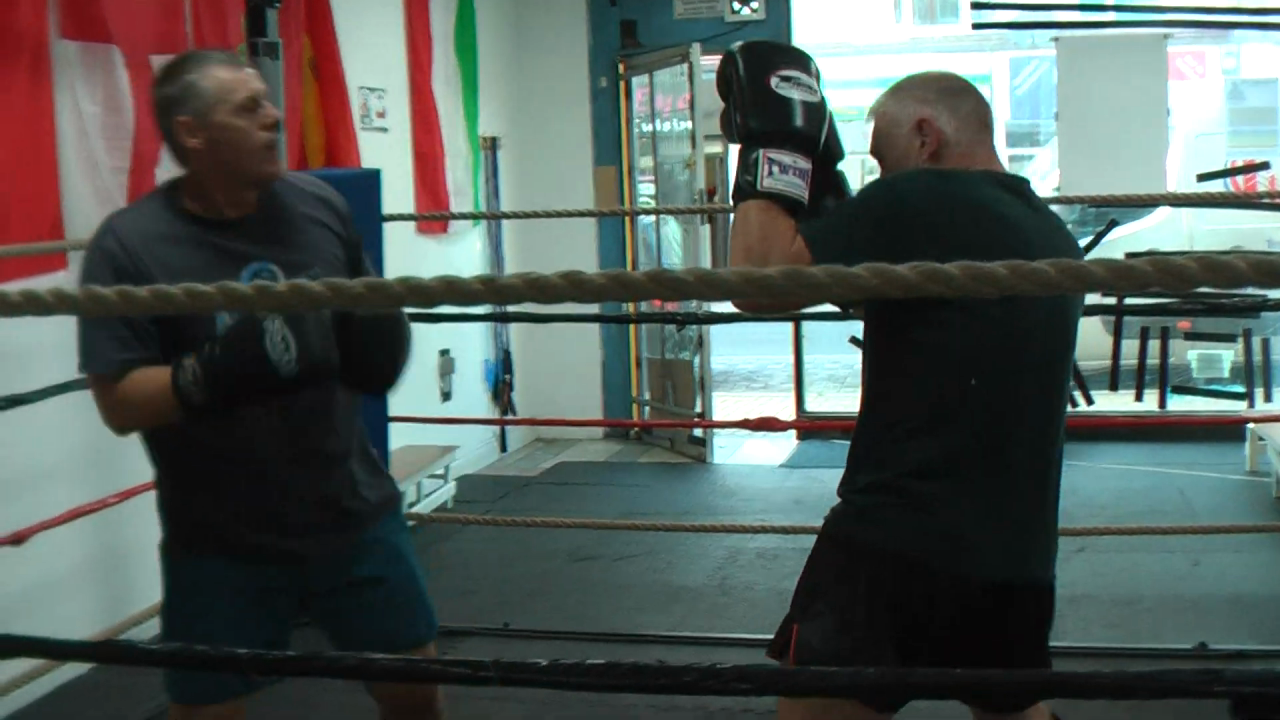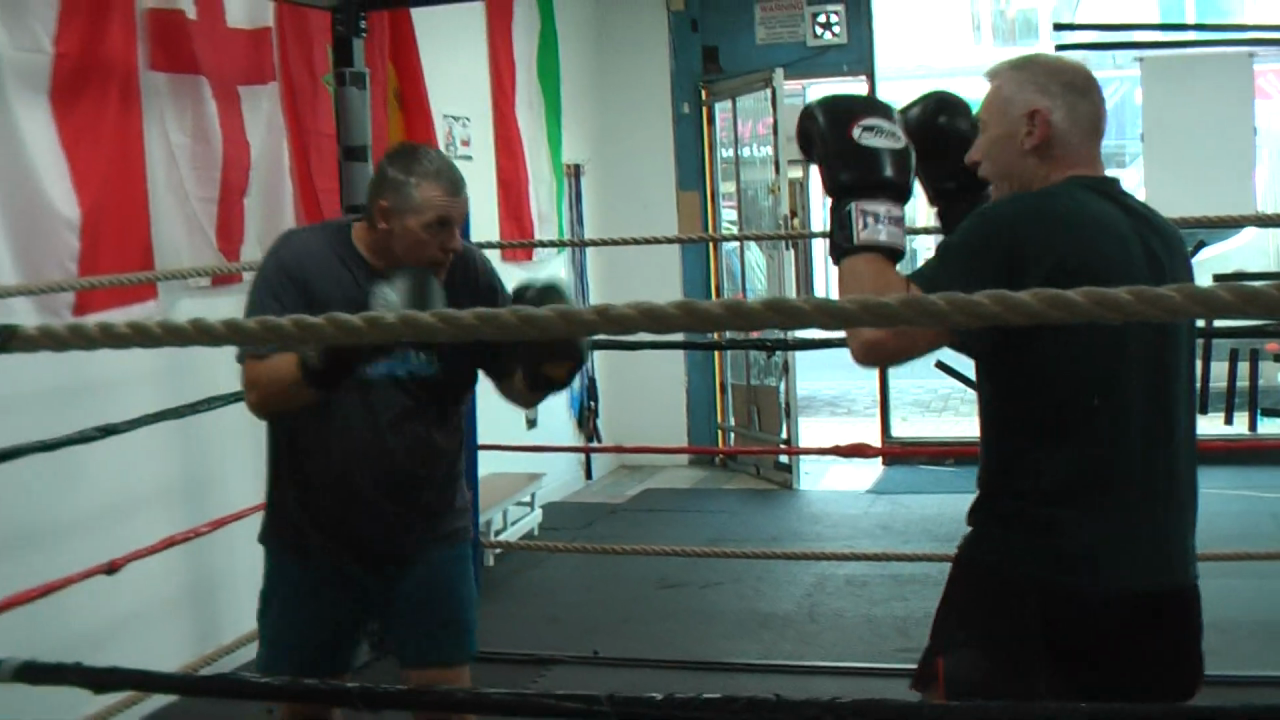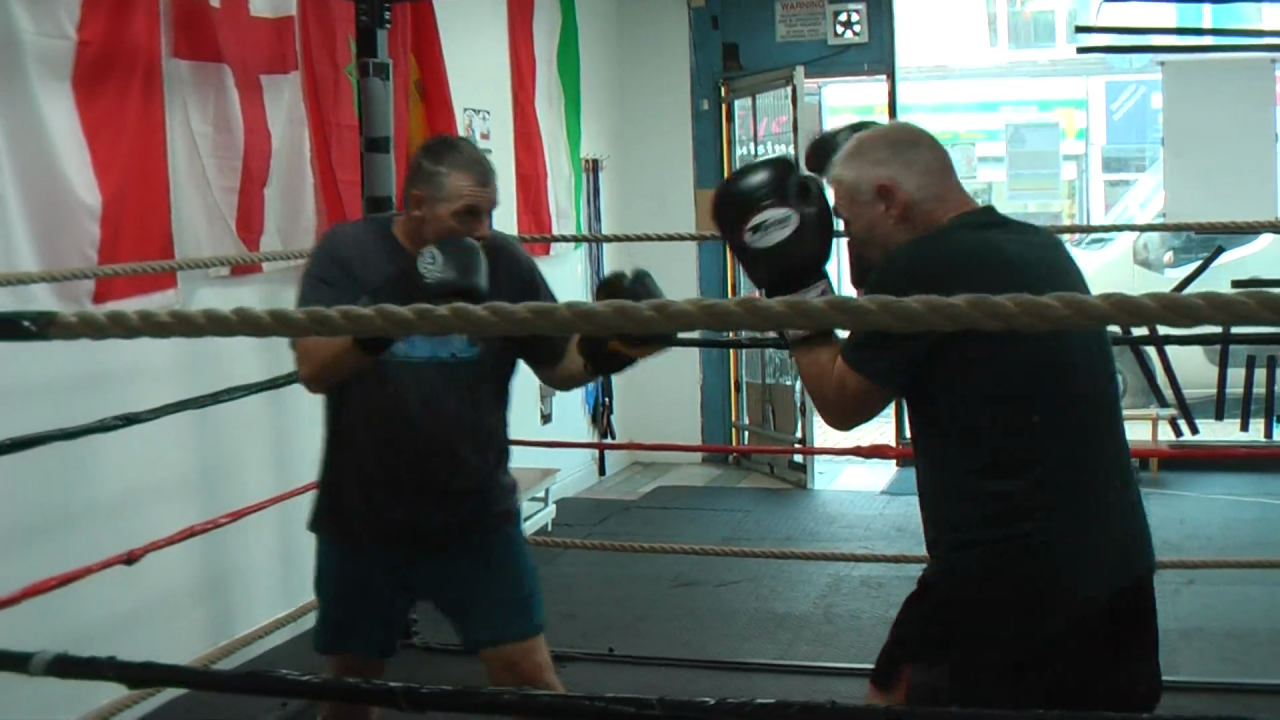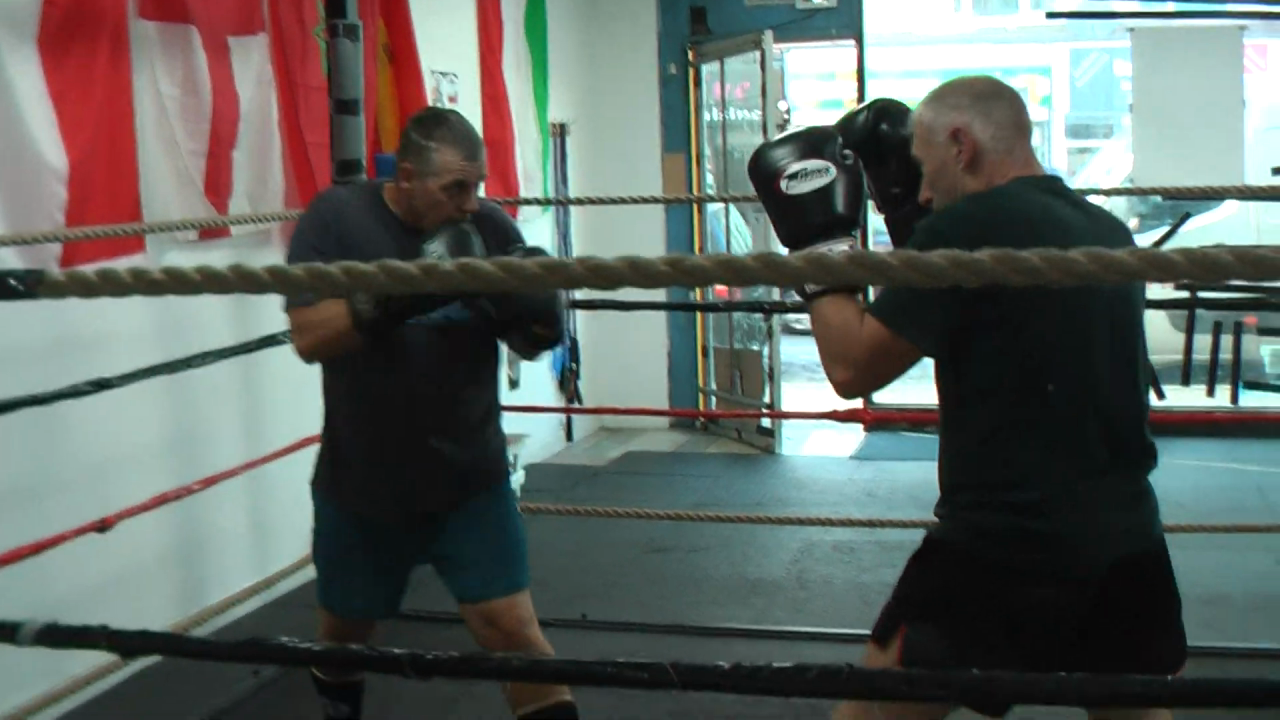
dt=0.5s
person 1, frame 1
left shoulder: (921, 204)
right shoulder: (1051, 237)
left wrist: (769, 146)
right wrist: (821, 186)
left hip: (899, 547)
right hip: (1019, 555)
person 1, frame 2
left shoulder: (1021, 226)
right shoulder: (1160, 240)
left elbow: (877, 335)
left wrist: (863, 197)
right wrist: (959, 203)
left hip: (1034, 570)
right hip: (1159, 568)
person 1, frame 3
left shoulder: (928, 271)
right shoulder: (1035, 250)
left elbow: (841, 403)
left wrist: (789, 280)
left hip: (1003, 579)
right hip: (1111, 567)
person 1, frame 4
left shoulder: (967, 226)
right shoulder: (1104, 230)
left elbow: (854, 366)
left wrist: (817, 238)
right wrist: (905, 216)
left hip: (1007, 548)
right hip: (1126, 540)
person 2, frame 1
left shoulder: (316, 205)
right shoulder: (131, 247)
left elbow: (364, 313)
right elbow: (118, 400)
left wrist: (377, 337)
right wrist: (220, 374)
left hip: (351, 508)
right hip: (221, 542)
person 2, frame 2
left shoulder: (467, 273)
right shoulder: (300, 260)
left elbow: (520, 384)
right elbow: (260, 393)
left wrist: (553, 358)
right wrist: (336, 348)
left hip: (427, 534)
right hip: (311, 536)
person 2, frame 3
left shoulder: (508, 264)
right shoulder: (346, 251)
left elbow: (561, 366)
right elbow: (317, 367)
left wrist: (616, 346)
right wrist: (393, 303)
left hip: (476, 518)
right hip: (360, 520)
left knee: (526, 670)
person 2, frame 4
left shoulder: (491, 229)
right shoulder: (336, 218)
left elbow: (529, 343)
right elbow: (308, 335)
left wrist: (537, 315)
right wrist: (395, 294)
left hip: (468, 479)
right hip: (360, 482)
left knee: (511, 629)
right knee: (342, 631)
